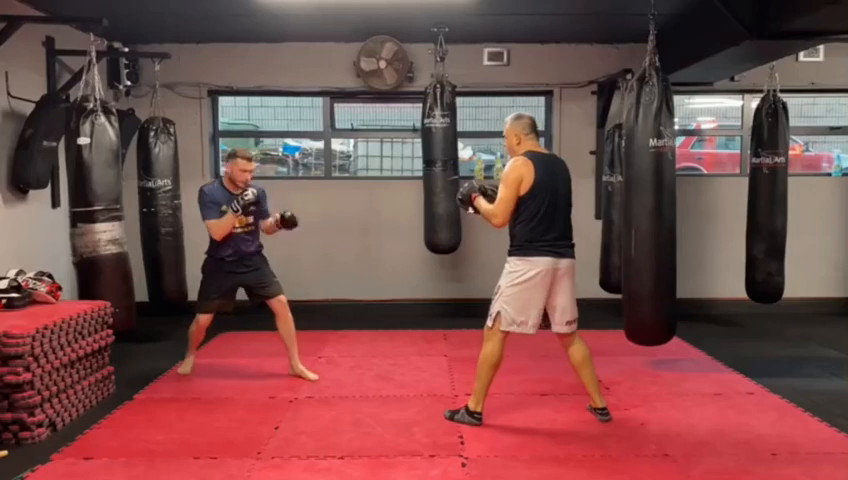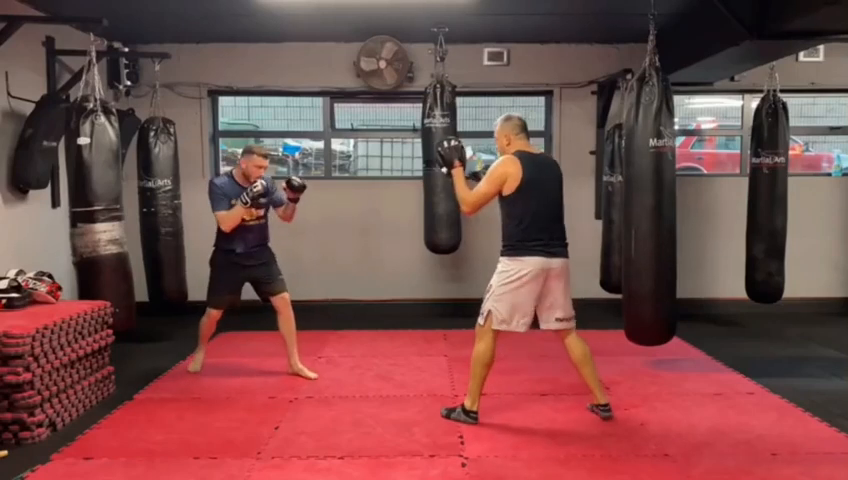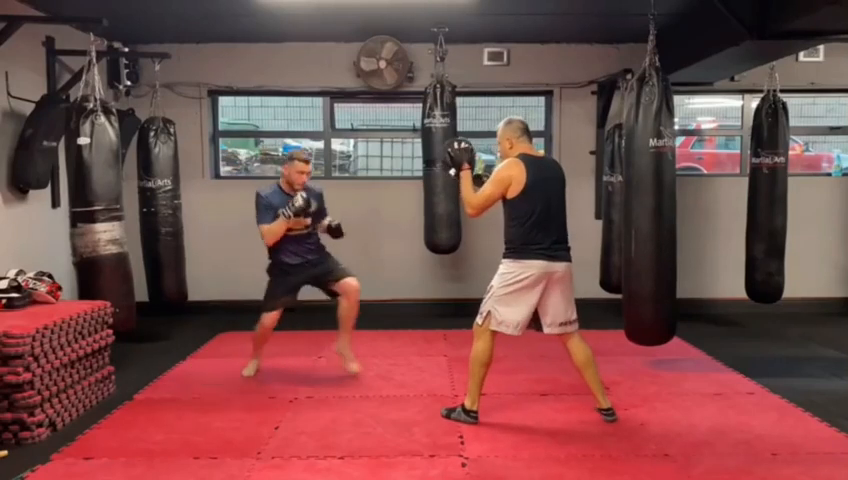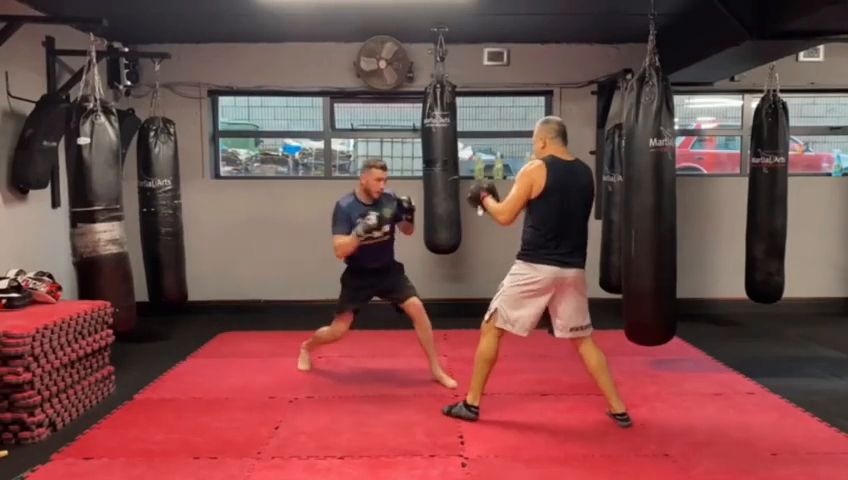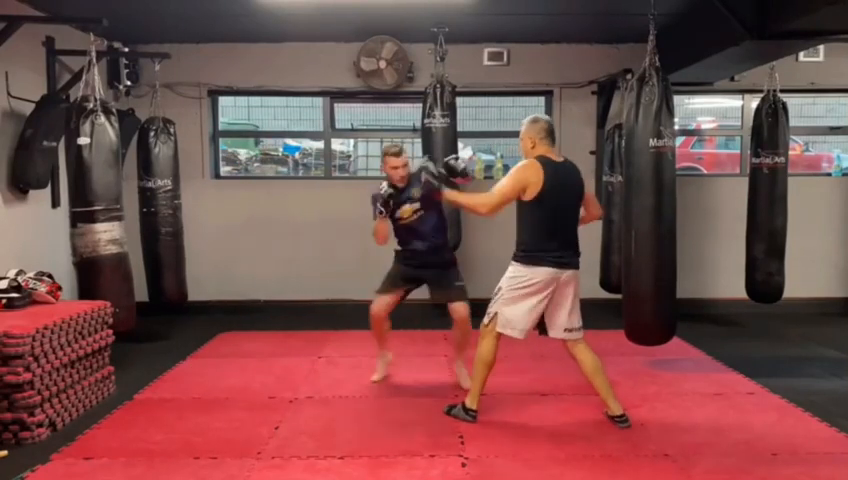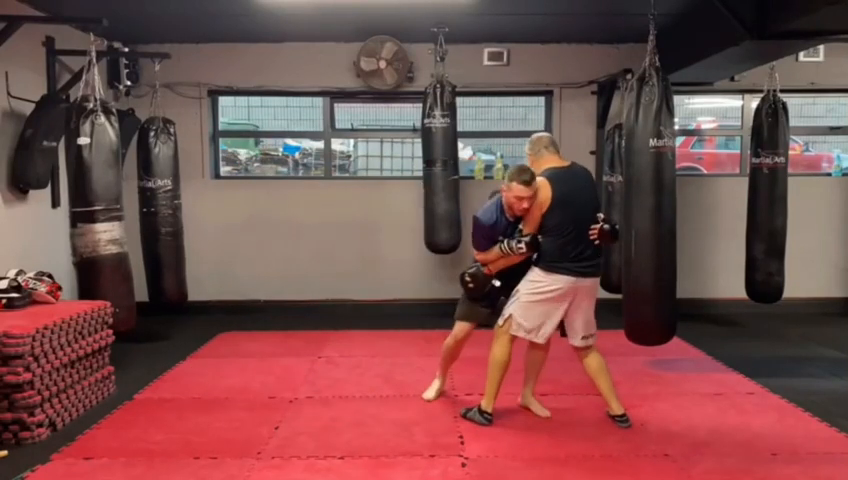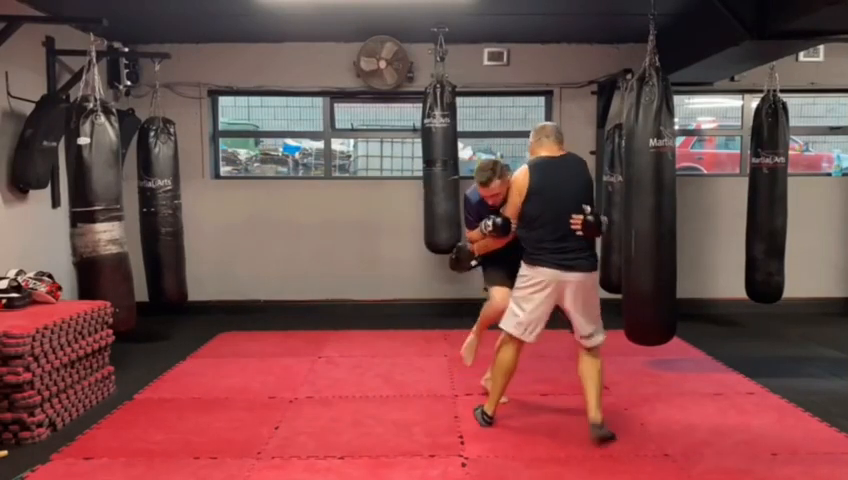
dt=0.7s
person 1, frame 1
left shoulder: (518, 166)
right shoulder: (560, 165)
left elbow: (499, 218)
left wrist: (475, 198)
right wrist: (494, 198)
left hip: (528, 261)
right hip: (563, 259)
left knee: (495, 331)
right knee: (569, 334)
left ankle: (474, 409)
right ankle: (599, 404)
person 1, frame 2
left shoulder: (506, 165)
right shoulder: (552, 165)
left elbow: (468, 205)
left wrist: (455, 166)
right wrist: (493, 183)
left hip: (521, 261)
right hip: (556, 259)
left knee: (486, 330)
right knee: (567, 331)
left ankle: (470, 407)
right ankle: (602, 401)
person 1, frame 3
left shoulder: (510, 168)
right shoulder: (554, 167)
left elbow: (473, 208)
left wrist: (464, 168)
right wrist: (491, 181)
left hip: (522, 264)
right hip: (558, 263)
left knee: (484, 330)
right knee: (570, 334)
left ankle: (470, 407)
right ankle: (605, 404)
person 1, frame 4
left shoulder: (535, 169)
right shoulder: (586, 173)
left elbow: (504, 216)
left wrist: (484, 197)
left hip: (534, 267)
right hip: (572, 269)
left knee: (491, 329)
right knee: (583, 340)
left ankle: (471, 403)
right ankle: (618, 409)
person 1, frame 5
left shoulder: (528, 169)
right shoulder: (573, 172)
left elbow: (487, 205)
right elbow: (595, 212)
left wrist: (444, 190)
left hip: (531, 269)
right hip: (566, 270)
left knee: (490, 331)
right knee: (576, 342)
left ankle: (470, 405)
right ankle: (616, 410)
person 1, frame 6
left shoulder: (541, 185)
right shoulder: (585, 176)
left wrist: (488, 270)
left hip: (551, 276)
right hip: (588, 276)
left knee: (504, 333)
right knee: (585, 346)
left ankle: (486, 408)
right ankle: (618, 411)
person 1, frame 7
left shoulder: (524, 174)
right shoulder: (582, 167)
left elbow: (506, 230)
left wrist: (474, 251)
left hip: (539, 270)
right hip: (581, 271)
left knee: (512, 339)
right knee: (590, 346)
left ankle: (488, 411)
right ankle: (596, 418)
person 2, frame 1
left shoulder: (256, 191)
right shoulder: (209, 193)
left elbow: (265, 227)
right elbow: (217, 233)
left wrist: (279, 222)
right wrist: (238, 205)
left hip: (253, 261)
right hip: (221, 265)
left knee: (281, 304)
right knee: (203, 319)
left ankle: (296, 364)
right ankle: (190, 356)
person 2, frame 2
left shoulder: (267, 184)
right shoulder: (219, 185)
left elbow: (286, 216)
right elbow: (226, 224)
left wrist: (292, 199)
right wrist: (247, 198)
left hip: (260, 255)
right hip: (228, 258)
left knee: (283, 302)
right knee: (213, 312)
left ankle: (295, 362)
right ankle: (200, 352)
person 2, frame 3
left shoulder: (314, 194)
right shoulder: (266, 197)
right elbow: (269, 238)
left wrist: (330, 227)
right wrist: (290, 212)
left hip: (317, 260)
right hip: (285, 267)
left knee: (352, 288)
right knee: (268, 321)
left ankle: (343, 344)
right ankle: (255, 358)
person 2, frame 4
left shoulder: (389, 199)
right shoulder: (344, 207)
left elbow: (408, 232)
right elbow: (341, 250)
left wrist: (408, 217)
right wrist: (361, 230)
left hip: (387, 270)
right hip: (358, 275)
left knee: (417, 309)
right knee: (337, 331)
left ankle: (436, 370)
right ankle: (307, 347)
person 2, frame 5
left shoulder: (423, 177)
right shoulder: (381, 195)
left elbow: (462, 179)
right elbow: (381, 239)
left wrist: (457, 169)
right wrist: (382, 210)
left hip: (440, 259)
right hip: (409, 260)
left knee: (462, 314)
right knee: (378, 311)
left ankle: (459, 365)
right ankle: (383, 357)
person 2, frame 6
right shoulder: (485, 217)
right elbow: (481, 256)
right wrist: (508, 248)
left hip: (521, 274)
right knee: (460, 333)
left ankle: (527, 395)
right ankle: (439, 381)
person 2, frame 7
right shoulder: (472, 197)
right elbow: (471, 237)
right wrist: (485, 228)
left hip: (522, 256)
right hip: (492, 257)
right knee: (501, 303)
left ankle: (491, 377)
right ankle: (476, 333)
